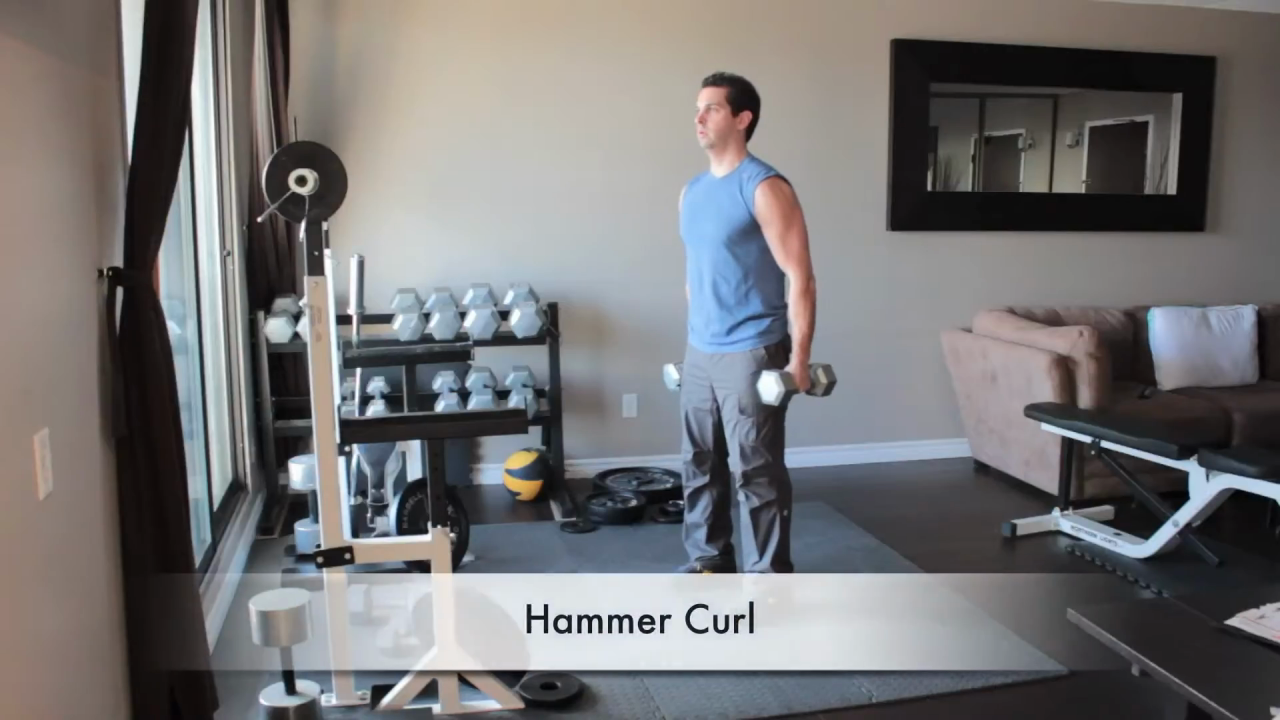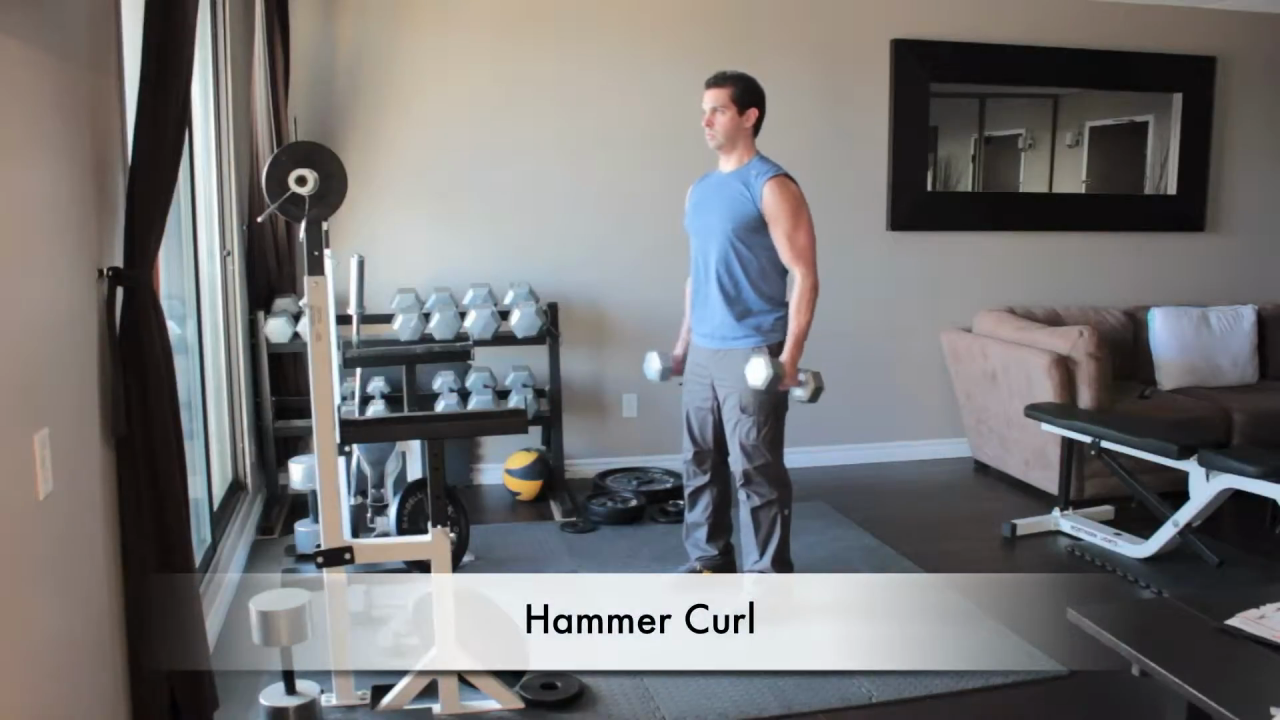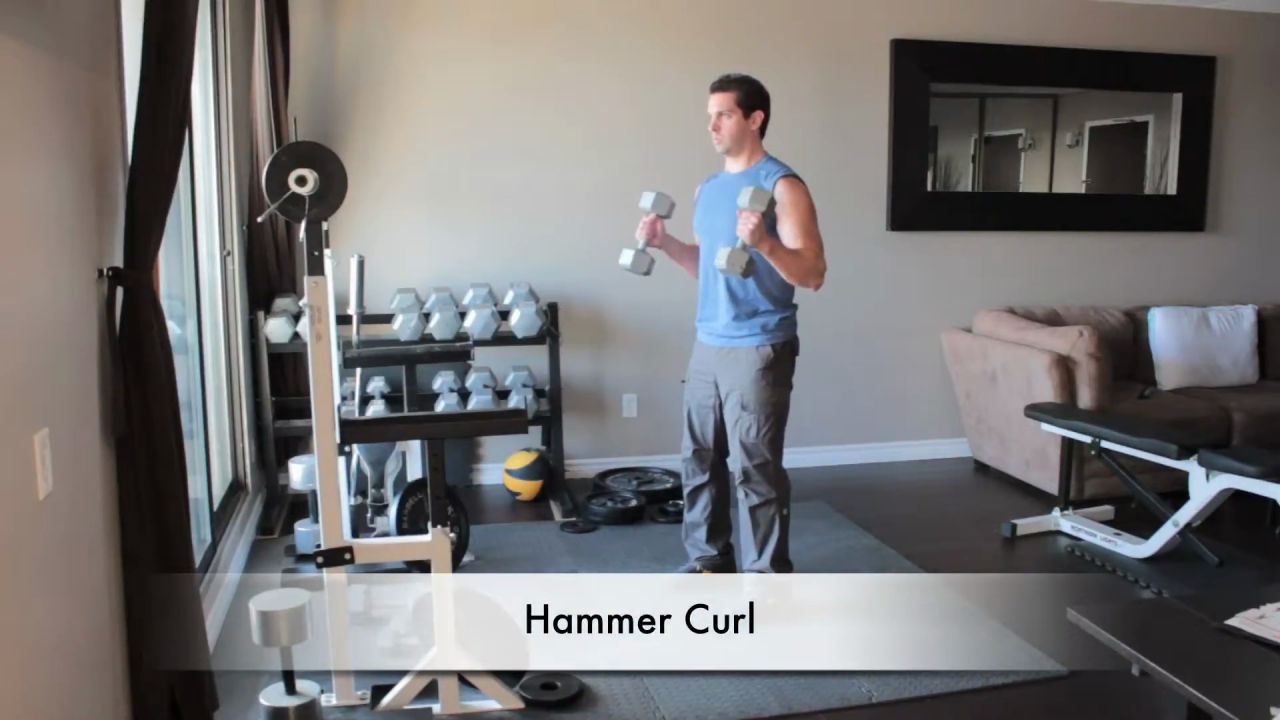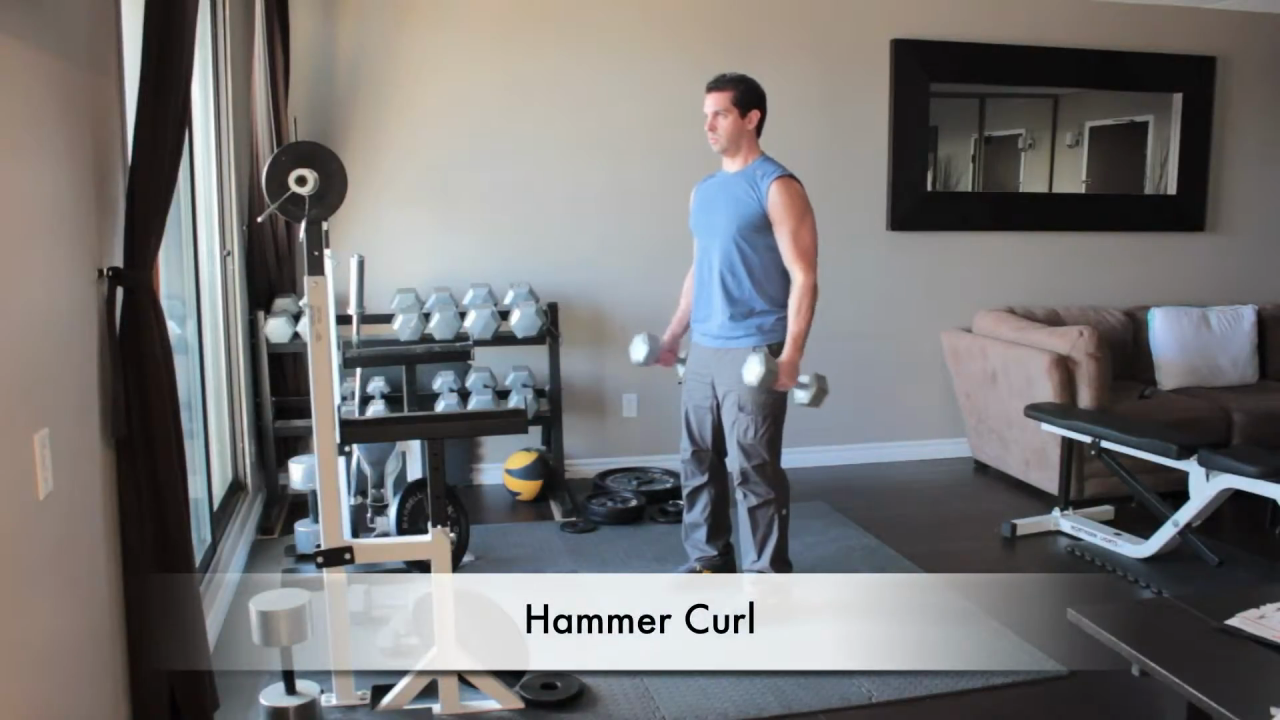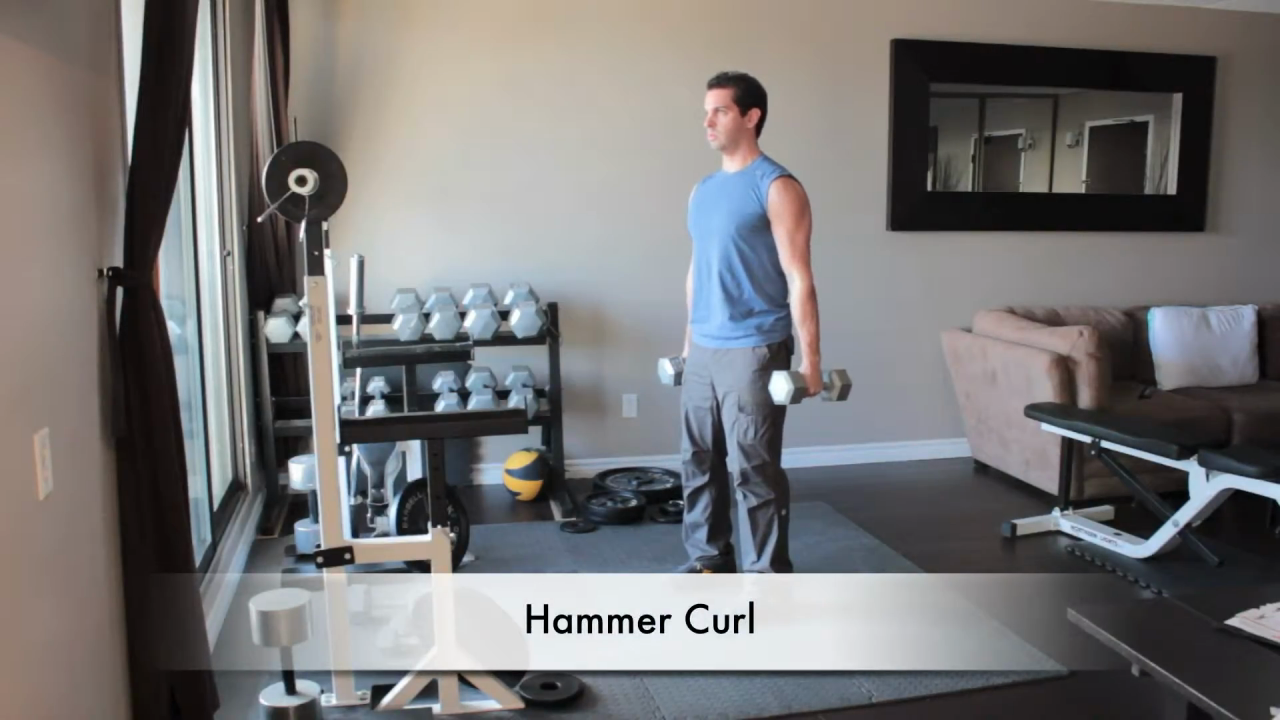
dt=1s
person 1, frame 1
left shoulder: (765, 188)
right shoulder: (691, 191)
left elbow: (799, 277)
left wrist: (799, 358)
left hip: (752, 354)
right hip: (700, 354)
left knee: (756, 472)
right knee: (700, 465)
left ankle: (769, 578)
right ankle: (709, 556)
person 1, frame 2
left shoulder: (773, 187)
right shoulder: (699, 188)
left elbow: (805, 276)
left wrist: (791, 354)
right wrist: (683, 341)
left hip: (753, 354)
right hip: (703, 351)
left knee: (756, 471)
right knee: (700, 463)
left ankle: (768, 576)
right ankle: (709, 559)
person 1, frame 3
left shoulder: (782, 186)
right shoulder: (707, 188)
left elbow: (813, 273)
left wrist: (763, 242)
right wrist: (665, 242)
left hip: (759, 350)
right hip: (707, 346)
left knee: (755, 469)
right knee: (699, 460)
left ankle: (766, 576)
right ankle: (709, 559)
person 1, frame 4
left shoulder: (777, 188)
right shoulder: (703, 190)
left elbow: (804, 278)
left wrist: (790, 356)
right wrist: (673, 336)
left hip: (755, 354)
right hip: (704, 351)
left knee: (754, 470)
right knee: (698, 461)
left ankle: (767, 575)
right ankle: (708, 560)
person 1, frame 5
left shoulder: (777, 187)
right shoulder: (703, 189)
left elbow: (799, 278)
left wrist: (810, 359)
right wrist: (689, 341)
left hip: (754, 352)
right hip: (703, 351)
left knee: (754, 470)
right knee: (699, 463)
left ankle: (767, 574)
right ankle: (708, 559)
